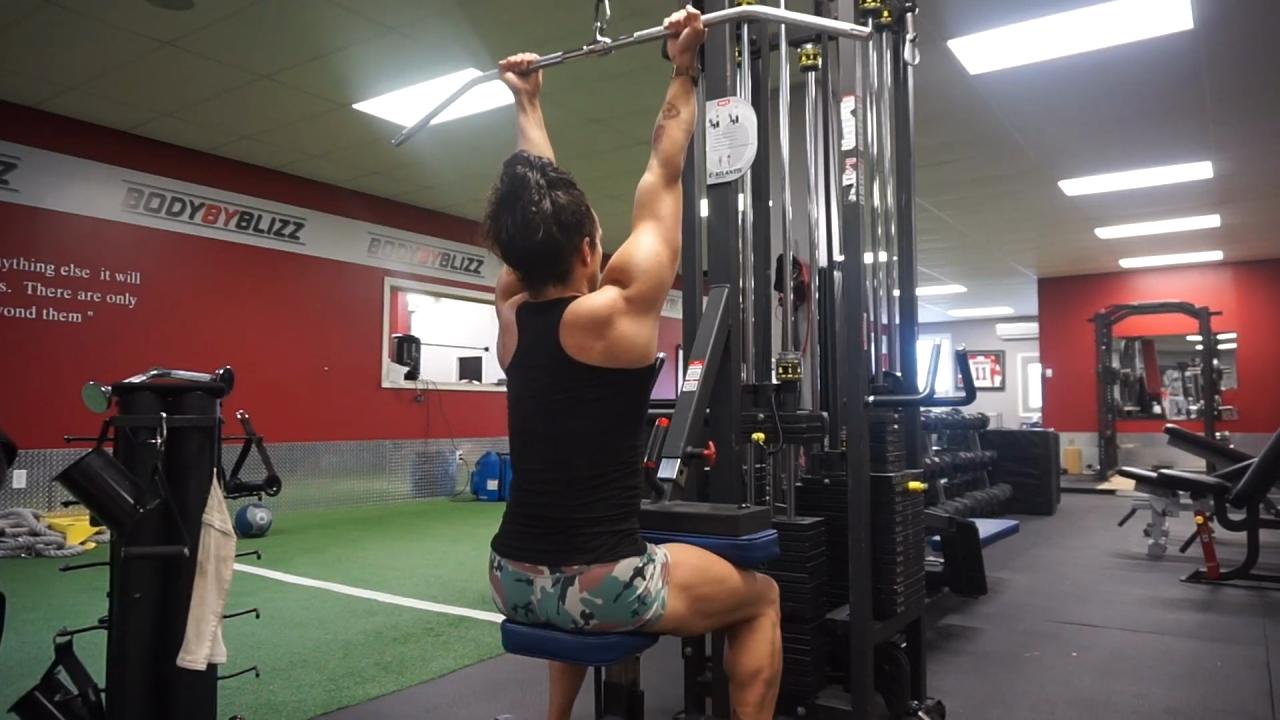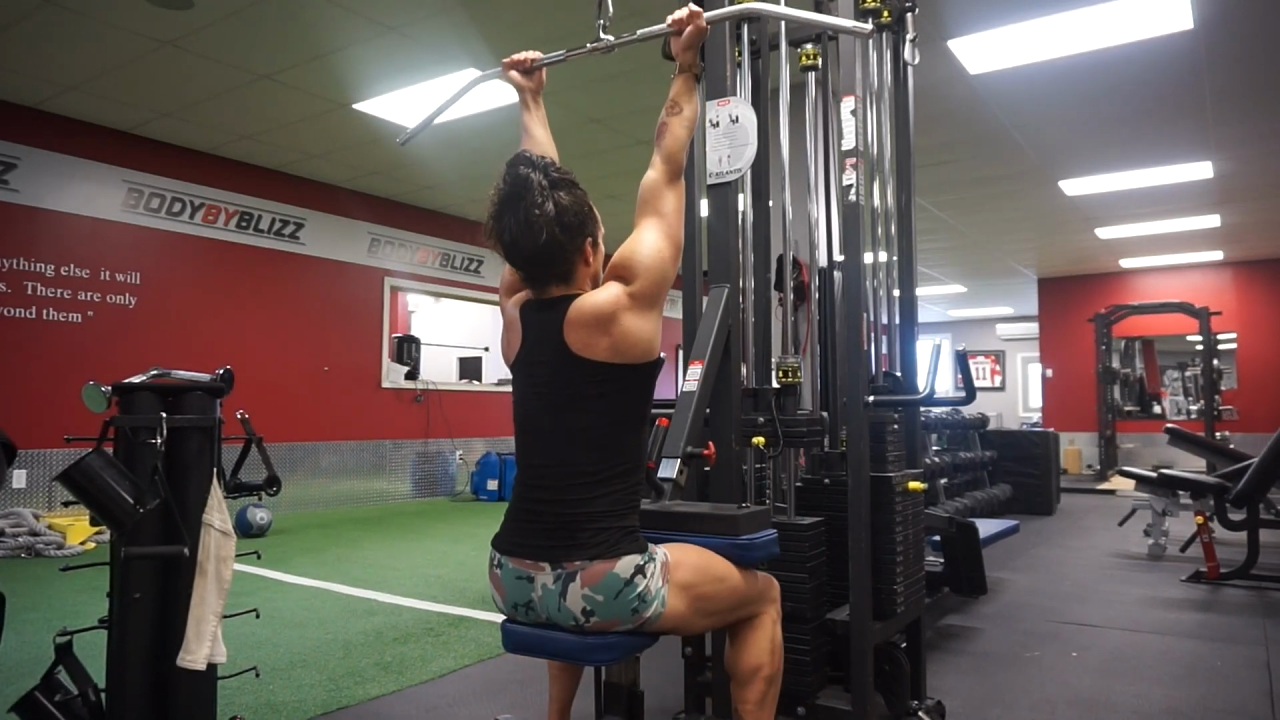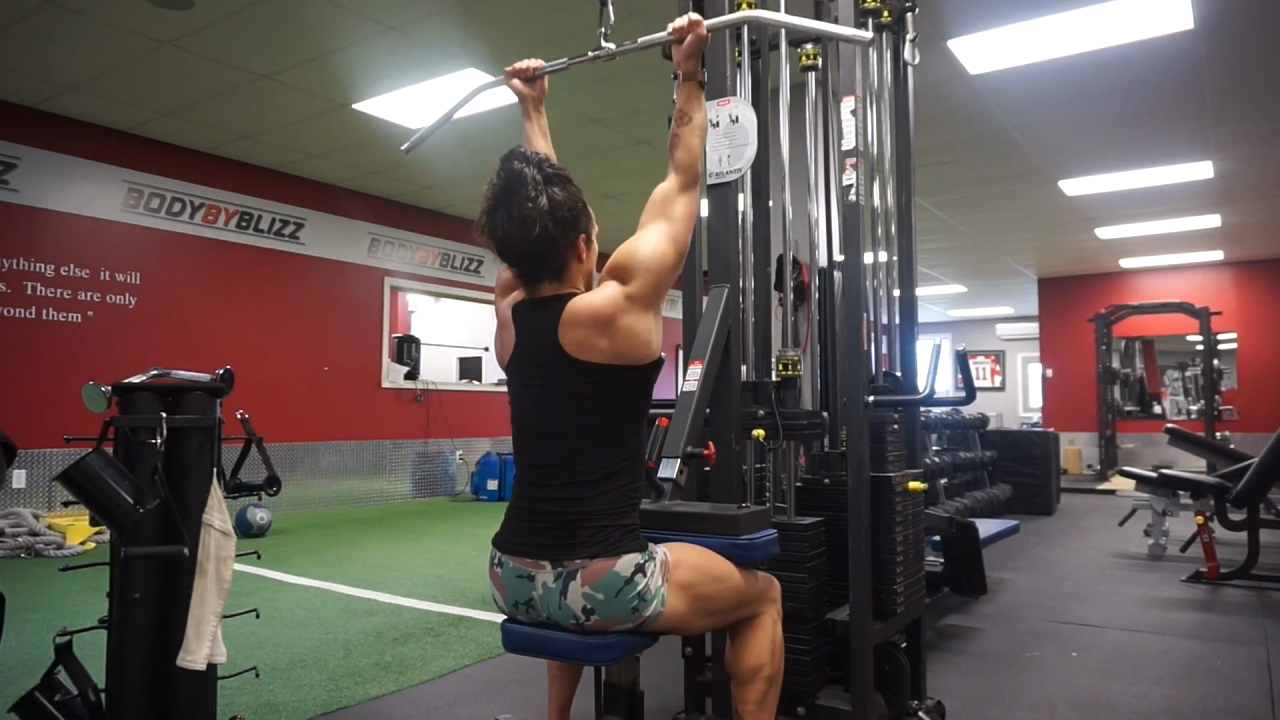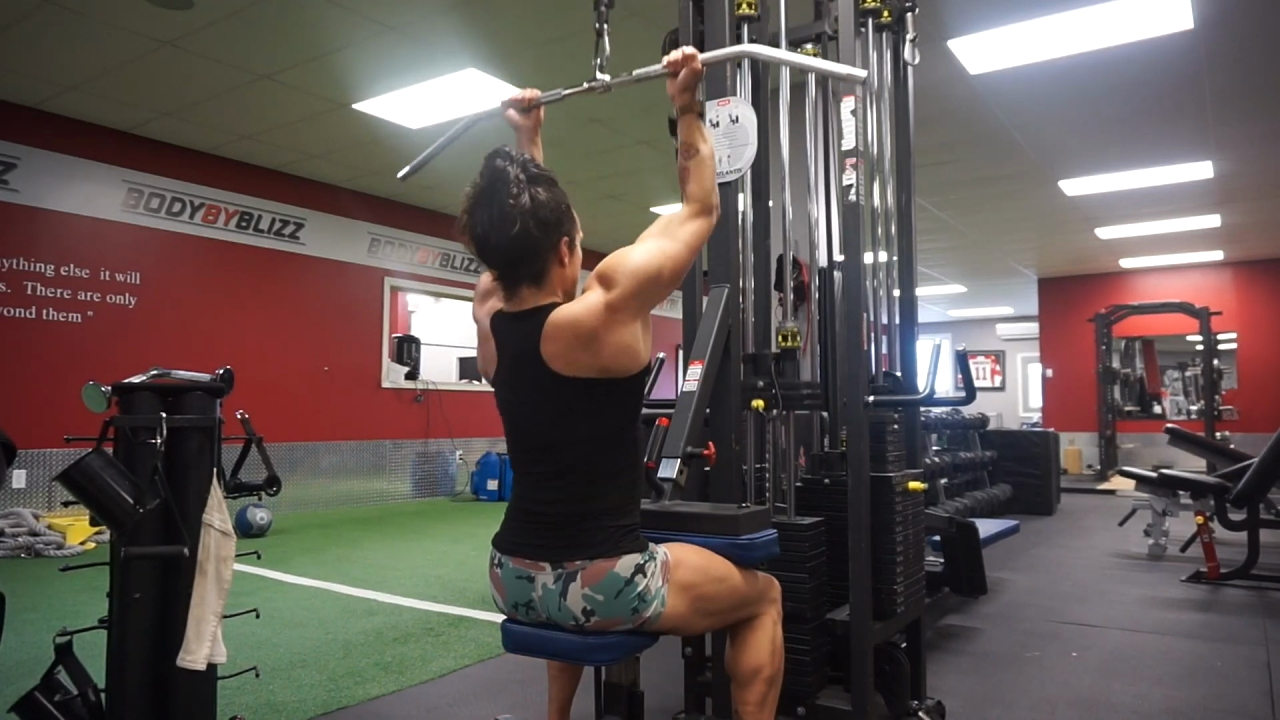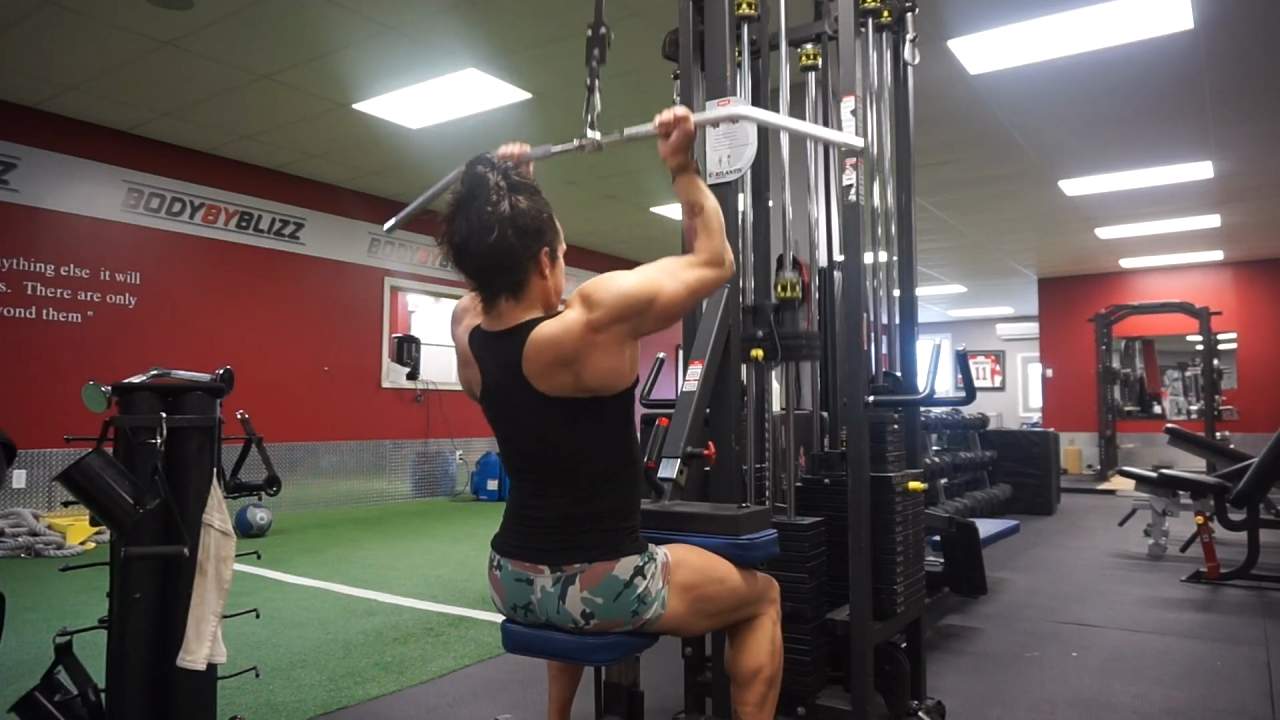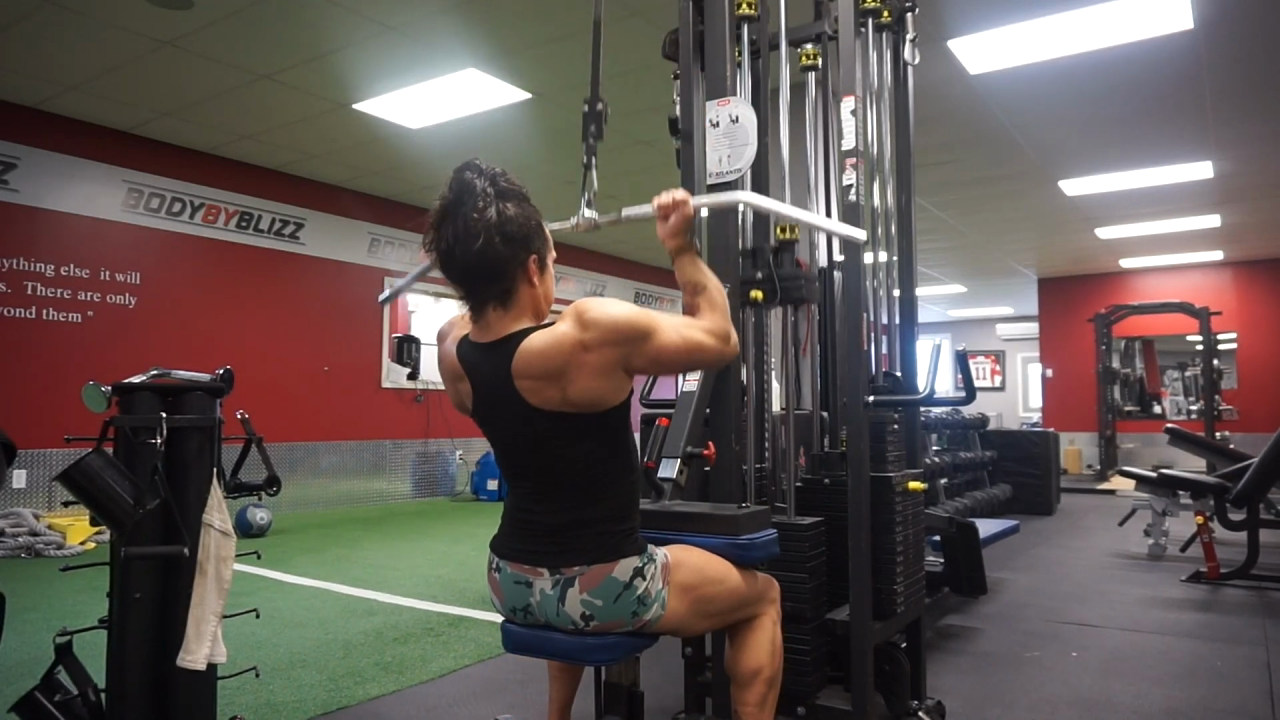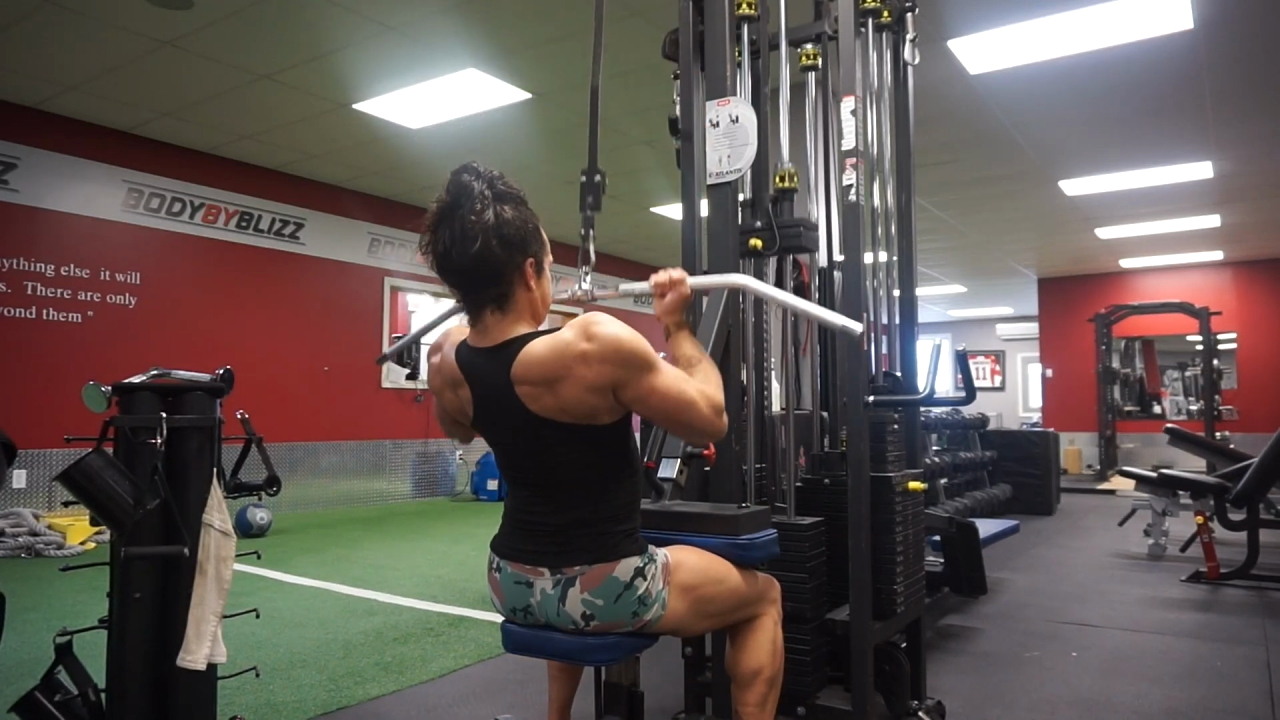
dt=0.2s
person 1, frame 1
left shoulder: (511, 312)
right shoulder: (620, 311)
left elbow: (534, 200)
right elbow: (662, 178)
left wrist: (527, 104)
right wrist: (685, 72)
left hip: (514, 582)
right hip: (597, 586)
right knee: (760, 596)
person 1, frame 2
left shoulder: (516, 309)
right shoulder: (622, 307)
left elbow: (538, 195)
right elbow: (665, 172)
left wrist: (530, 101)
right wrist: (687, 68)
left hip: (513, 579)
right hip: (598, 584)
right knee: (761, 595)
person 1, frame 3
left shoulder: (508, 310)
right shoulder: (620, 306)
left elbow: (534, 203)
right elbow: (680, 182)
left wrist: (532, 109)
right wrist: (689, 77)
left hip: (512, 578)
right hip: (599, 582)
right knee: (762, 596)
person 1, frame 4
left shoulder: (488, 313)
right shoulder: (606, 312)
left elbow: (519, 228)
right elbow: (699, 210)
left wrist: (527, 140)
right wrist: (687, 108)
left hip: (514, 580)
right hip: (598, 585)
right knee: (761, 596)
person 1, frame 5
left shoulder: (467, 328)
right shoulder: (593, 323)
left elbow: (503, 264)
right elbow: (713, 260)
left wrist: (513, 190)
right wrist: (682, 166)
left hip: (512, 581)
right hip: (603, 584)
right knee: (762, 596)
person 1, frame 6
left shoulder: (452, 348)
right shoulder: (588, 337)
right elbow: (719, 338)
left wrist: (494, 231)
right wrist: (683, 250)
left hip: (512, 585)
right hip: (602, 588)
right knee: (761, 596)
person 1, frame 7
left shoulder: (445, 361)
right shoulder: (591, 346)
right elbow: (710, 419)
right wrist: (678, 328)
left hip: (512, 585)
right hip: (602, 588)
right knee: (762, 597)
